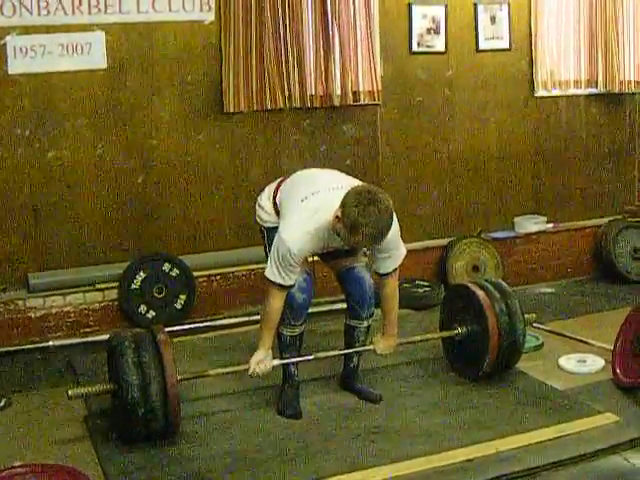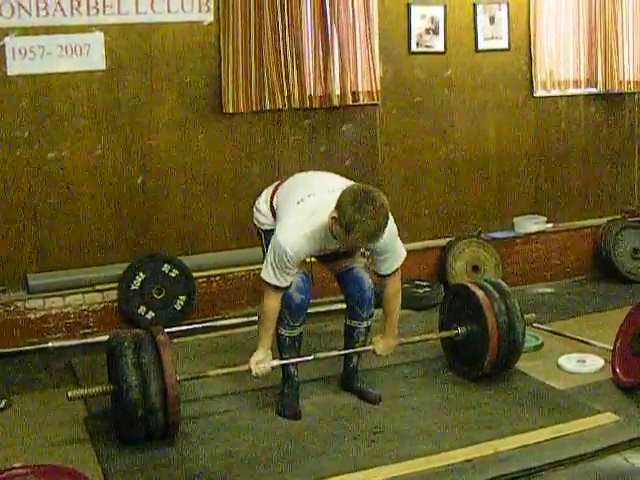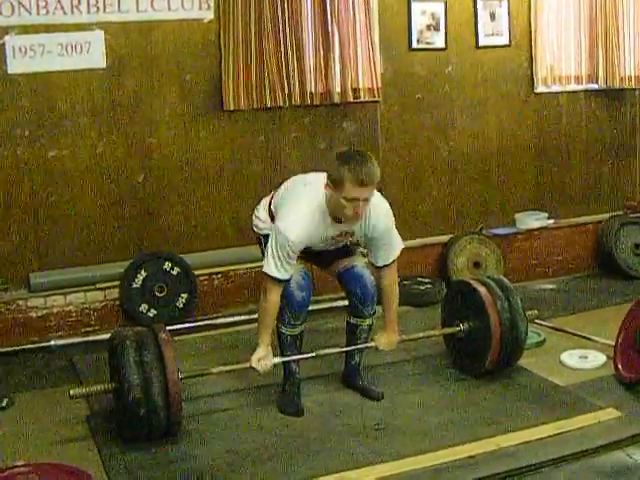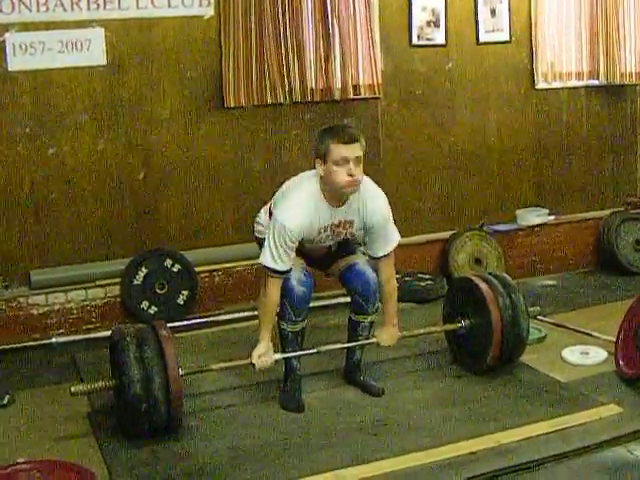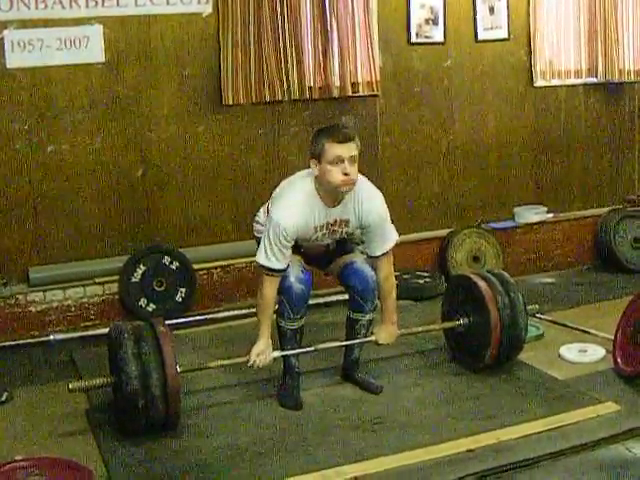
dt=0.3s
person 1, frame 1
left shoulder: (385, 224)
right shoulder: (297, 233)
left elbow: (388, 279)
right elbow: (276, 293)
left wrist: (389, 333)
right wrist: (264, 348)
right hip: (278, 213)
left knee: (362, 288)
right knee: (298, 294)
left ankle: (351, 374)
right ankle: (290, 382)
person 1, frame 2
left shoulder: (382, 226)
right shoulder: (293, 236)
left elbow: (391, 278)
right elbow: (272, 294)
left wrist: (390, 334)
right wrist: (263, 348)
right hip: (275, 218)
left knee: (362, 289)
right knee: (296, 294)
left ankle: (350, 374)
right ankle: (289, 383)
person 1, frame 3
left shoulder: (379, 212)
right shoulder: (294, 223)
left elbow: (388, 271)
right elbow: (272, 289)
left wrist: (391, 329)
right wrist: (264, 345)
left hip: (334, 240)
right hip: (273, 225)
left knee: (365, 287)
right knee: (296, 293)
left ankle: (353, 371)
right ankle: (291, 380)
person 1, frame 4
left shoulder: (374, 200)
right shoulder: (293, 211)
left elbow: (385, 264)
right elbow: (272, 282)
left wrist: (390, 323)
right wrist: (264, 340)
left hip: (336, 242)
right hip: (278, 239)
left knee: (367, 284)
right knee: (298, 289)
left ankle: (354, 367)
right ankle: (292, 375)
person 1, frame 5
left shoulder: (370, 199)
right shoulder: (288, 210)
left elbow: (384, 263)
right elbow: (269, 280)
left wrist: (389, 321)
right wrist: (264, 337)
left hip: (335, 241)
right hip: (284, 243)
left knee: (365, 281)
right knee: (296, 286)
left ankle: (352, 365)
right ankle: (290, 373)
